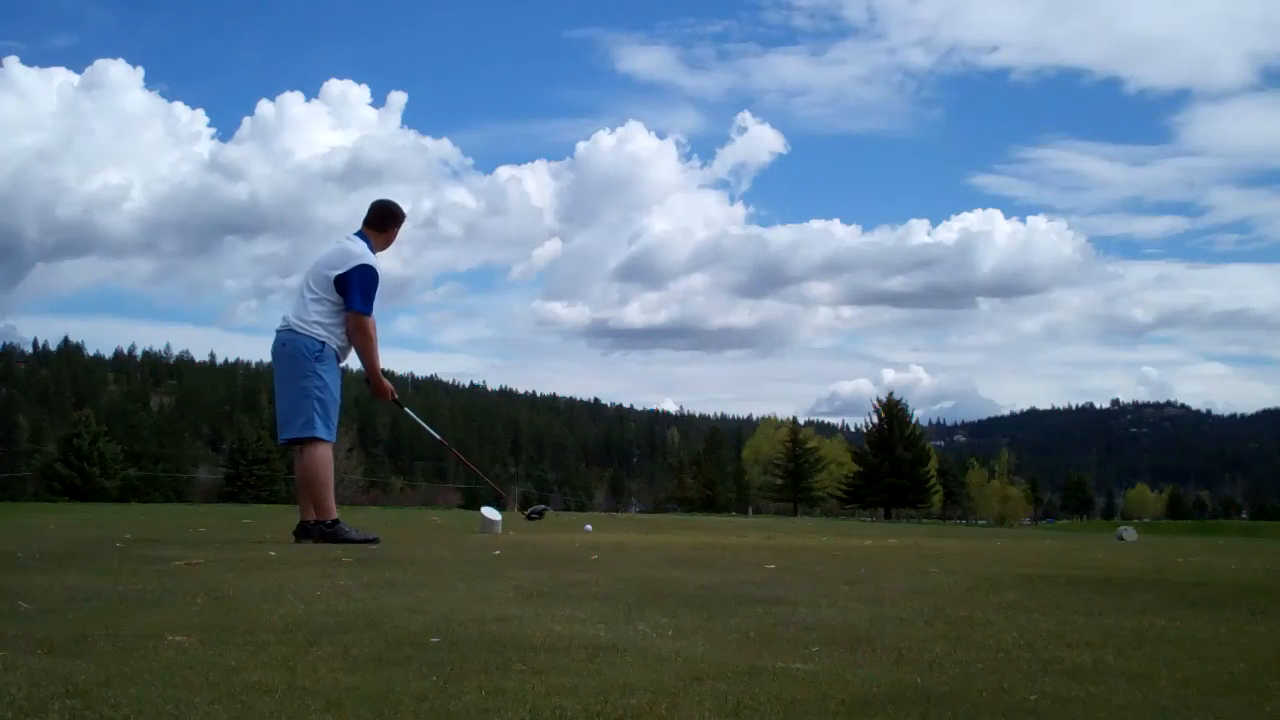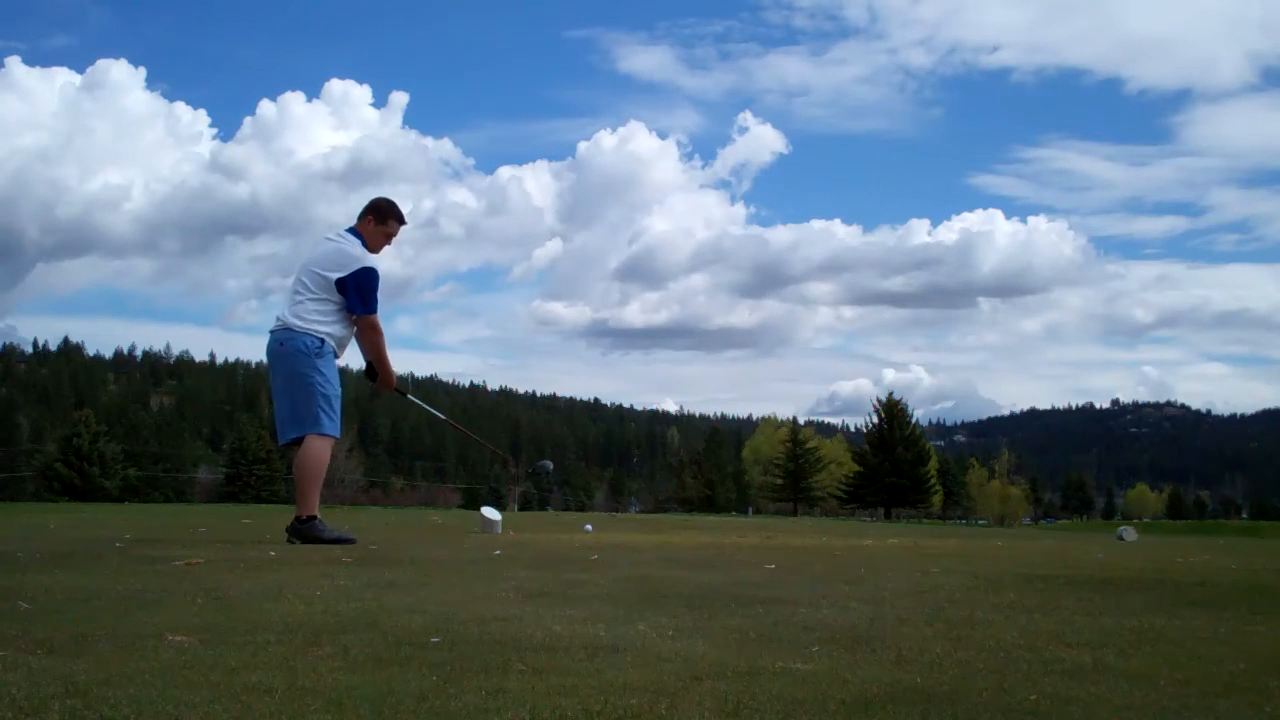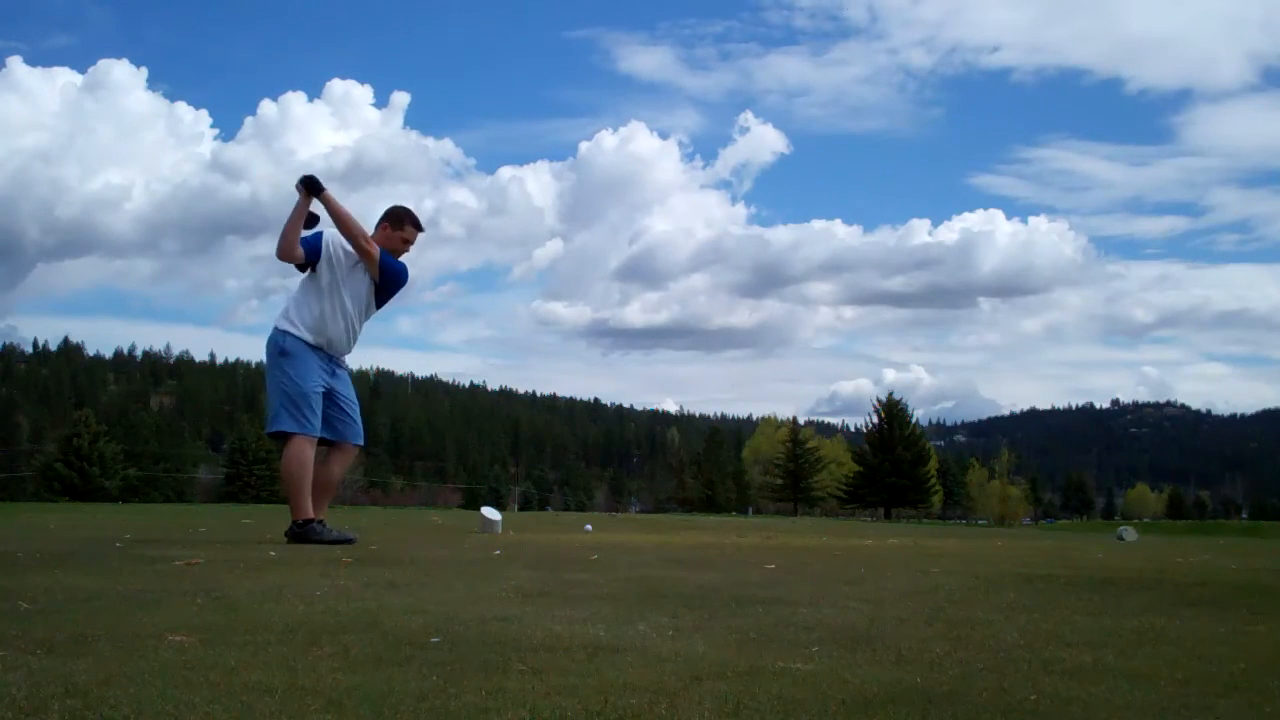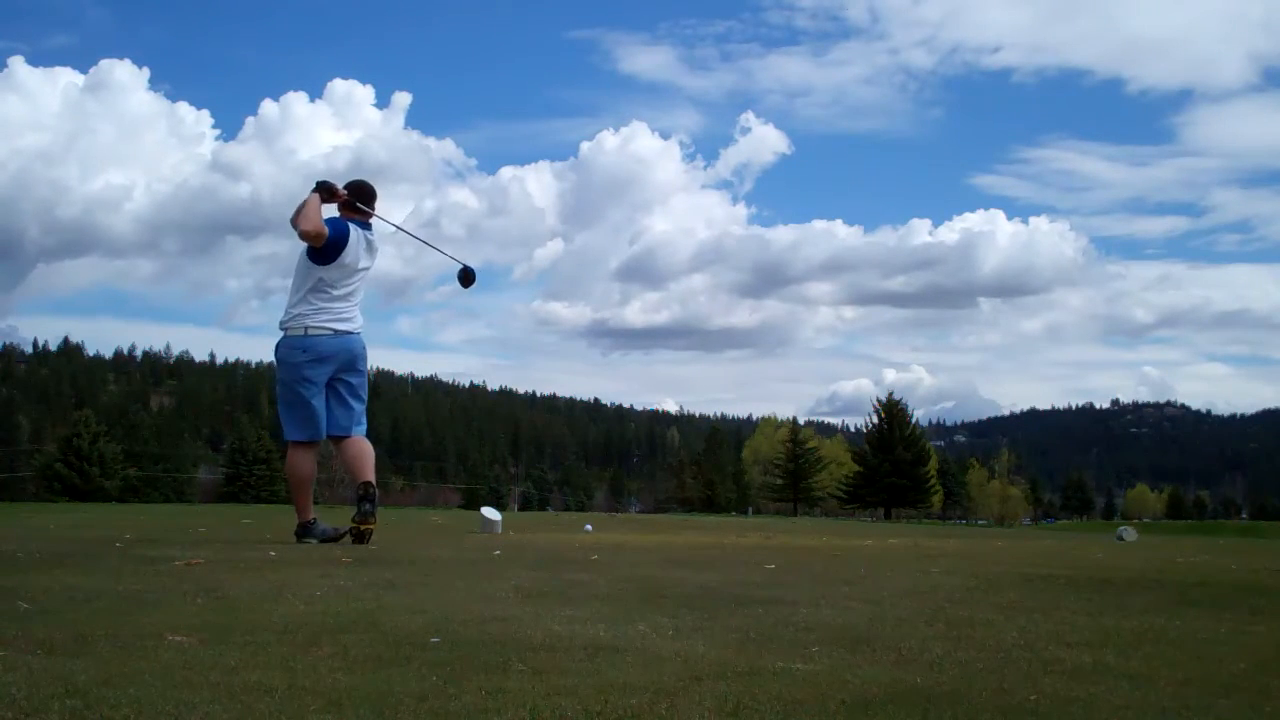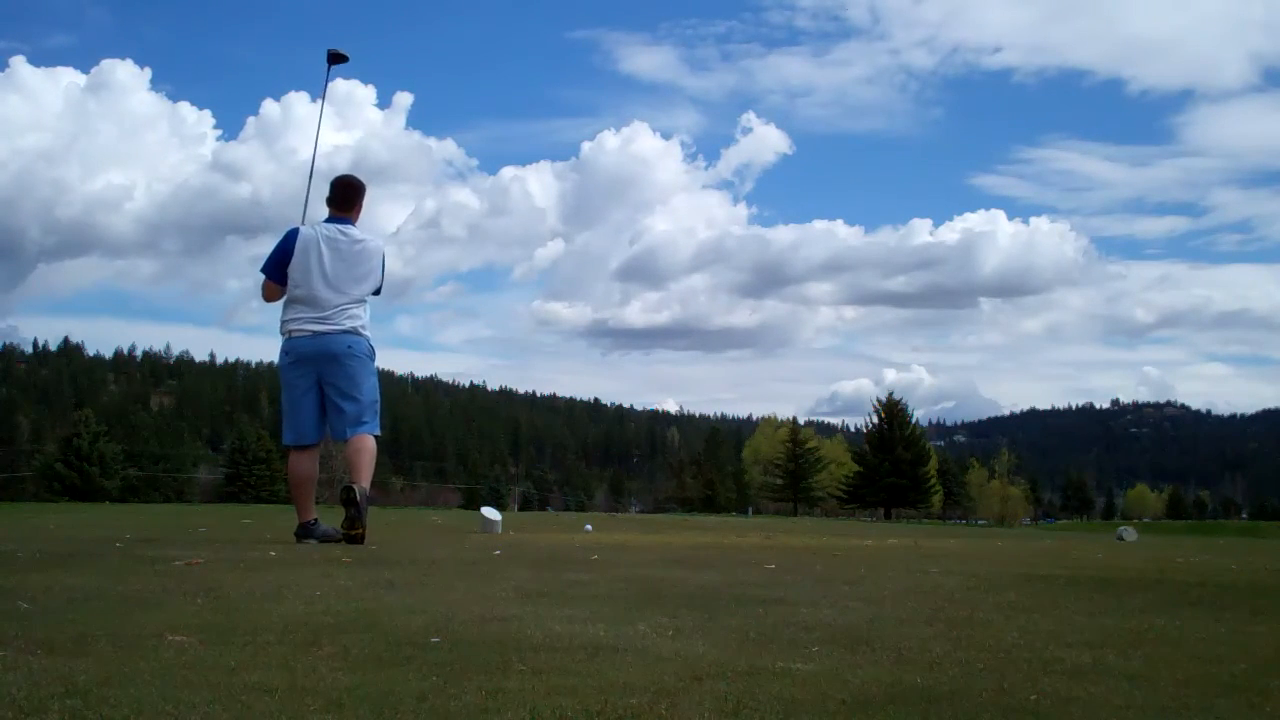
dt=1s
person 1, frame 1
left shoulder: (344, 248)
right shoulder: (363, 264)
left elbow: (359, 322)
right elbow: (359, 328)
left wrist: (373, 372)
right wrist: (377, 378)
left hip: (294, 343)
right hip: (311, 348)
left knee: (308, 437)
right knee: (318, 436)
left ankle: (308, 522)
right ankle: (327, 523)
person 1, frame 2
left shoulder: (334, 243)
right shoulder: (361, 264)
right elbow: (369, 327)
left wrist: (371, 363)
right wrist: (386, 372)
left hip: (285, 342)
right hip: (308, 347)
left knee: (310, 434)
right knee: (321, 432)
left ankle: (306, 521)
right ankle: (306, 521)
person 1, frame 3
left shoulder: (396, 273)
right shoulder: (328, 242)
left elbow: (361, 244)
right elbow: (286, 252)
left wrist: (324, 195)
right wrist: (303, 203)
left hip: (330, 360)
right hip: (294, 345)
left knee: (347, 443)
right knee: (303, 433)
left ankle: (312, 518)
right ankle: (303, 522)
person 1, frame 4
left shoulder: (340, 232)
right shoulder: (369, 243)
left elbow: (307, 228)
right elbow: (310, 224)
left wrist: (317, 194)
right wrist: (319, 201)
left hip: (305, 343)
right hip: (349, 343)
left knee: (304, 437)
right knee: (350, 431)
left ankle: (307, 523)
right ankle: (368, 490)
person 1, frame 5
left shoulder: (298, 238)
right shoulder: (374, 249)
left elbow: (270, 293)
left hip: (299, 345)
right hip: (349, 344)
left knee: (303, 440)
right knee: (360, 428)
left ankle: (307, 523)
right ankle: (358, 490)
